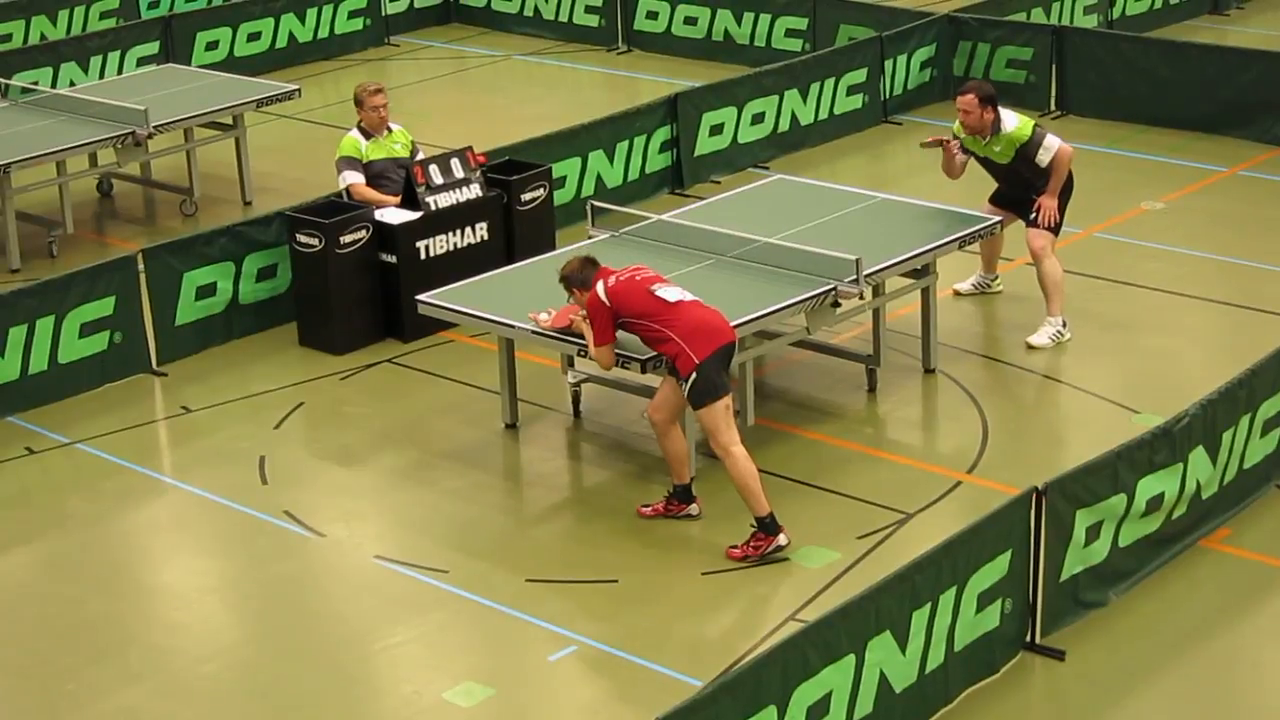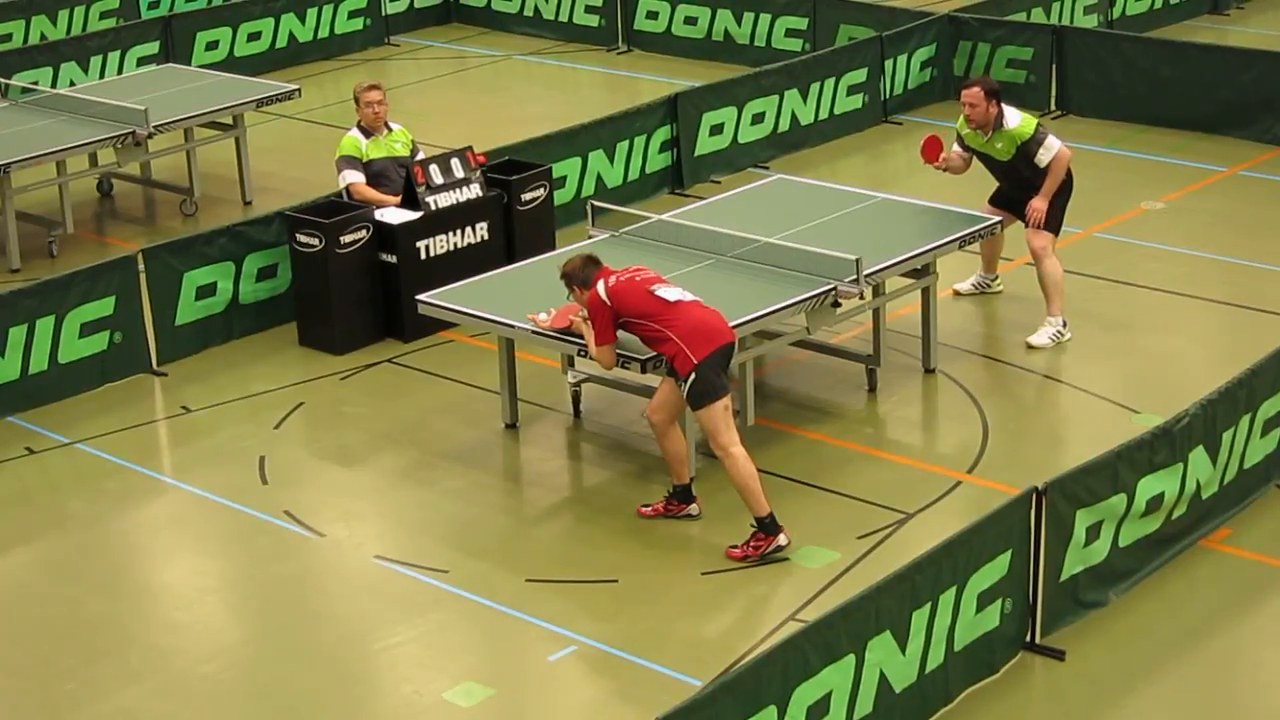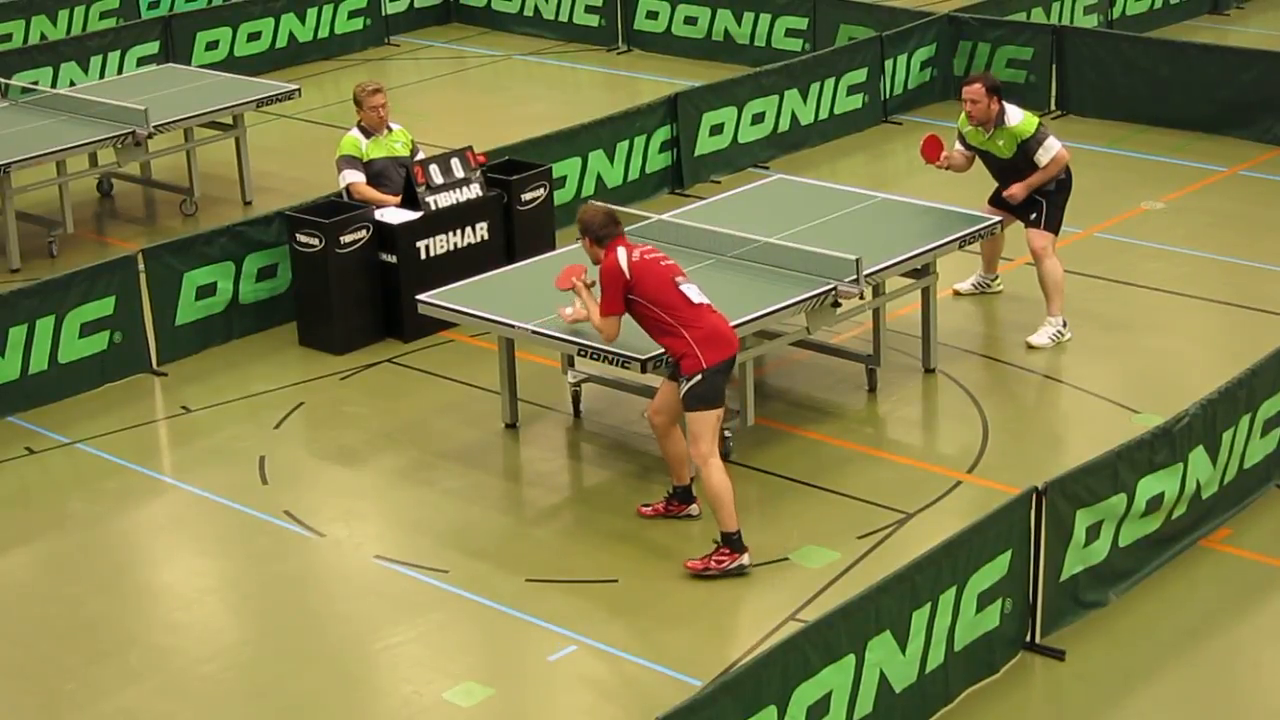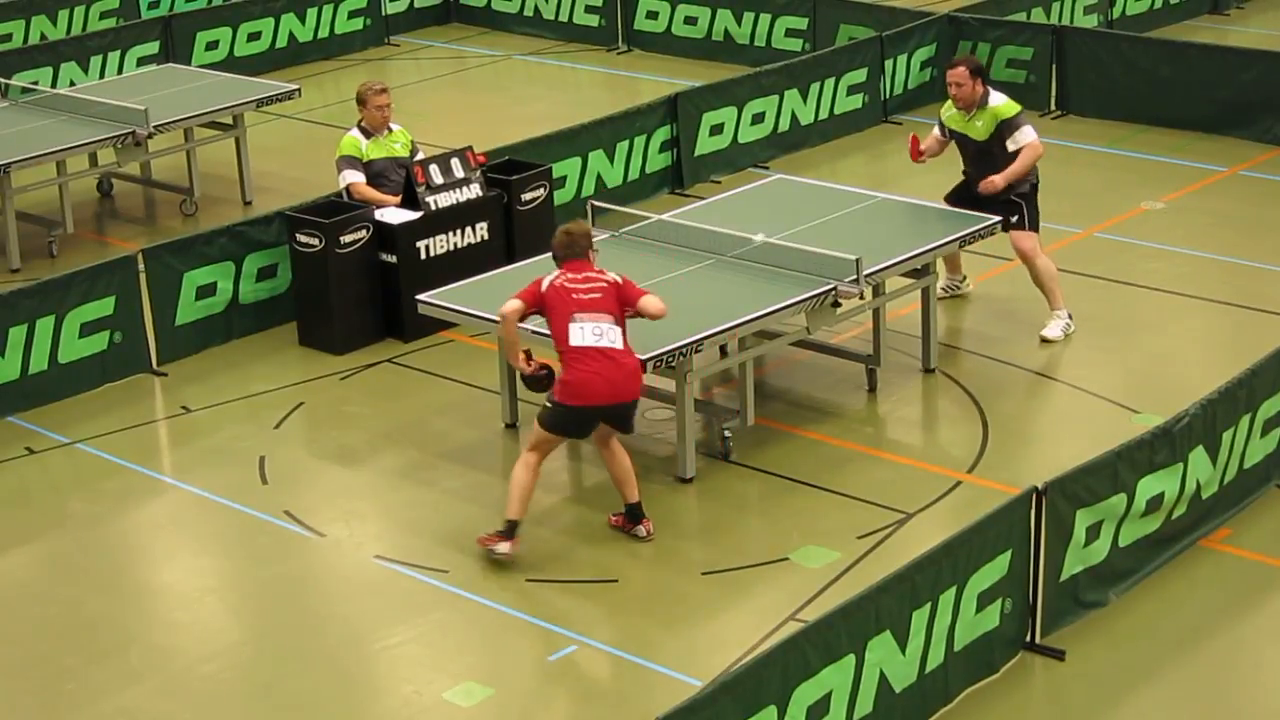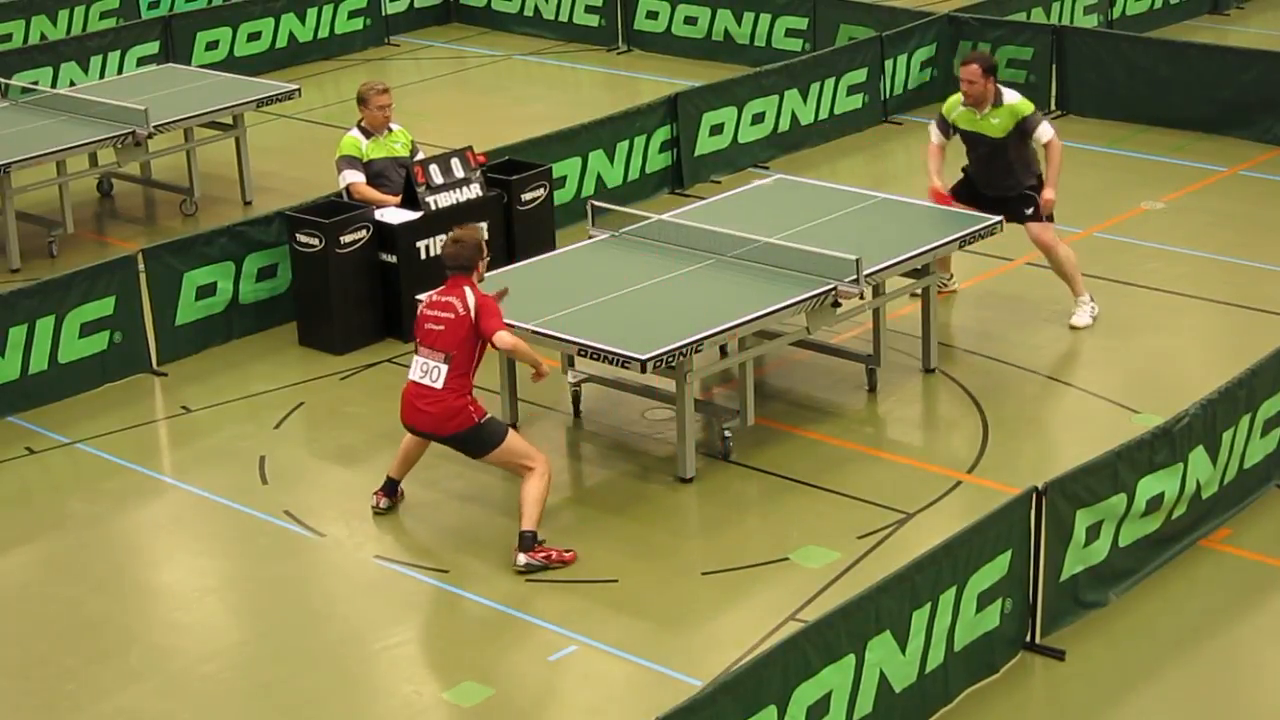
dt=1s
person 1, frame 1
left shoulder: (598, 298)
right shoulder: (632, 272)
left elbow: (605, 361)
left wrist: (586, 329)
left hip: (698, 346)
right hip: (716, 329)
left knee: (726, 445)
right knee: (660, 415)
left ankle: (770, 531)
right ankle: (683, 498)
person 1, frame 2
left shoulder: (598, 297)
right shoulder: (632, 272)
left elbow: (607, 361)
left wrist: (585, 330)
right wrist: (586, 324)
left hip: (697, 348)
right hip: (715, 330)
left knee: (725, 445)
right knee: (659, 416)
left ankle: (770, 531)
right ankle: (683, 498)
person 1, frame 3
left shoulder: (612, 265)
right shoulder: (639, 253)
left elbow: (609, 332)
left wrist: (585, 295)
right wrist: (584, 311)
left hip: (705, 351)
right hip: (713, 339)
left knee: (703, 454)
right knee: (659, 417)
left ankle: (733, 548)
right ankle: (682, 498)
person 1, frame 4
left shoulder: (548, 284)
right shoulder: (614, 281)
left elbow: (508, 312)
right elbow: (657, 310)
left wrist: (514, 357)
right wrist: (631, 310)
left hip: (579, 388)
right hip: (627, 385)
left knee: (532, 453)
right knee: (606, 439)
left ankle: (506, 536)
right ankle: (637, 518)
person 1, frame 5
left shoulder: (428, 301)
right shoulder: (478, 302)
right elbow: (505, 342)
right wrist: (539, 363)
left hip: (412, 409)
right hip: (454, 417)
right knee: (537, 466)
left ankle: (387, 492)
right ankle: (529, 547)
person 2, frame 1
left shoulder: (1017, 131)
right shoulder: (963, 130)
left elbow: (1065, 152)
right elbow: (954, 173)
left wrist: (1051, 195)
right wrist: (948, 155)
left hip: (1047, 187)
right hip: (1015, 185)
left knee: (1039, 246)
left ankle: (1057, 323)
right ankle: (988, 278)
person 2, frame 2
left shoulder: (1019, 128)
right shoulder: (966, 126)
left elbow: (1063, 156)
right elbow: (962, 162)
left wrist: (1043, 198)
right wrist: (947, 162)
left hip: (1049, 185)
right hip: (1015, 184)
left knee: (1040, 247)
left ankle: (1056, 323)
right ankle: (988, 278)
person 2, frame 3
left shoulder: (1020, 126)
right shoulder: (967, 123)
left elbow: (1060, 158)
right elbow: (964, 159)
left wrist: (1026, 187)
right wrist: (949, 160)
left hip: (1048, 184)
right hip: (1013, 183)
left knee: (1040, 247)
left ankle: (1057, 323)
right ankle: (988, 278)
person 2, frame 4
left shoulder: (1001, 110)
right shoulder: (950, 110)
left elbow: (1034, 149)
right elbow: (939, 140)
left wrist: (1004, 178)
right wrist: (925, 149)
left hip: (1016, 187)
right hip: (977, 182)
left knee: (1027, 249)
left ankle: (1061, 315)
right ankle: (956, 280)
person 2, frame 5
left shoulder: (1015, 107)
right shoulder: (954, 106)
left elbow: (1052, 142)
right elbow: (936, 142)
left wrist: (1049, 187)
right wrist: (934, 178)
left hip: (1021, 184)
right hip: (978, 181)
left knee: (1046, 240)
left ankle: (1084, 301)
right ankle: (943, 279)
